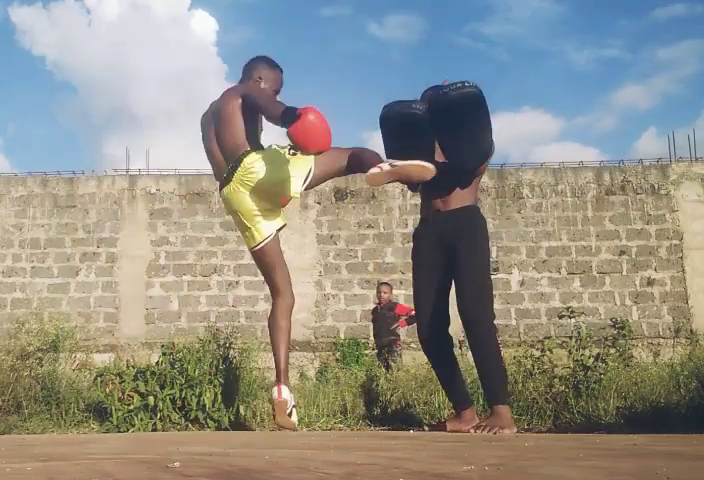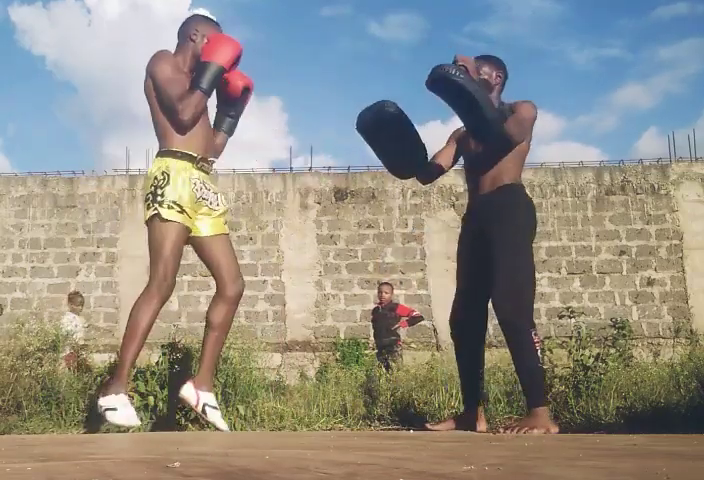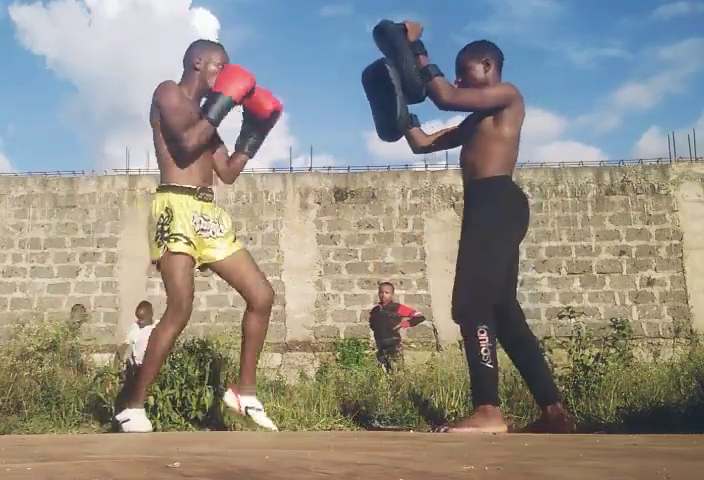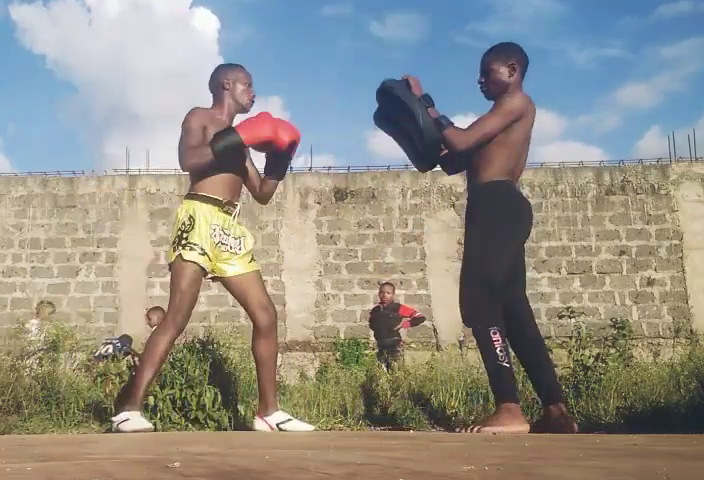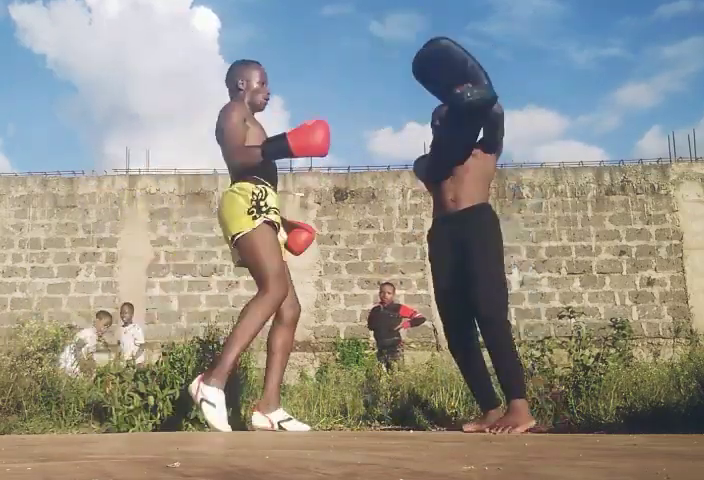
dt=0.7s
person 1, frame 1
left shoulder: (474, 147)
right shoulder: (418, 152)
left elbow: (475, 160)
right elbow: (416, 180)
left hip: (465, 226)
right hip: (427, 232)
left knee: (476, 315)
right knee: (429, 326)
left ankle: (500, 412)
right ankle: (464, 411)
person 1, frame 2
left shoulder: (522, 110)
right shoulder: (463, 133)
left elbow: (509, 135)
right elbow: (429, 171)
left wrist: (475, 89)
left hip: (510, 209)
right hip: (476, 217)
left knee: (511, 306)
right knee: (464, 316)
left ankle: (541, 411)
right ankle: (472, 411)
person 1, frame 3
left shoulder: (507, 95)
right shoulder: (474, 122)
left elbow: (445, 98)
right elbow: (422, 143)
left wrist: (416, 50)
left hip: (497, 203)
right hip: (490, 208)
left knee: (472, 302)
right knee: (502, 309)
left ankle: (488, 411)
right ankle: (553, 411)
person 1, frame 4
left shoulder: (516, 102)
right shoulder: (500, 119)
left elbow: (460, 142)
right elbow: (455, 159)
left wrist: (423, 101)
left hip: (496, 206)
right hip: (500, 210)
left knee: (480, 303)
right knee: (513, 310)
left ankle: (510, 410)
right ankle: (555, 410)
person 1, frame 5
left shoulder: (484, 148)
right shoulder: (422, 164)
left elbow: (493, 114)
right elbow: (430, 173)
left wrist: (475, 84)
right wrist: (445, 131)
left hip: (479, 224)
right hip: (441, 231)
left knee: (490, 310)
right knee: (457, 321)
left ankle: (519, 407)
right ankle: (492, 407)
person 2, frame 1
left shoulder: (212, 115)
right shoulder: (239, 97)
right elbow: (267, 103)
right wrist: (296, 116)
left hip: (241, 197)
right hip: (257, 172)
left knee: (283, 293)
right knee: (354, 155)
left ankle: (283, 388)
person 2, frame 2
left shoulder: (193, 85)
right shoulder: (162, 62)
left elbow: (213, 148)
right elbow: (183, 116)
left wrist: (233, 104)
right wrist: (212, 72)
left hip: (201, 186)
right hip: (173, 178)
left knee: (232, 286)
right knee: (161, 284)
left ankle: (201, 385)
right ankle: (115, 389)
person 2, frame 3
left shoulder: (207, 109)
right shoulder: (168, 94)
left elbow: (229, 174)
right elbow: (187, 144)
left wrist: (259, 126)
right wrist: (223, 100)
left hip: (210, 215)
right hip: (177, 211)
left knee: (261, 297)
right knee: (179, 313)
left ankle: (243, 391)
right ankle: (134, 405)
person 2, frame 4
left shoulder: (237, 143)
right shoulder: (199, 117)
left elbow: (263, 194)
right elbow: (188, 160)
left wrist: (280, 155)
right wrist: (237, 137)
left hip: (231, 229)
right hip: (200, 220)
left knee: (266, 317)
right knee: (176, 318)
left ankle: (268, 411)
right ankle: (130, 408)
person 2, frame 5
left shoulder: (248, 123)
right shoulder: (233, 111)
right elbow: (237, 154)
left wrist: (284, 223)
right wrist: (285, 147)
left hip: (260, 207)
right hip: (249, 202)
left knee: (290, 310)
right knee: (274, 291)
left ankle: (268, 408)
right ankle: (213, 381)
